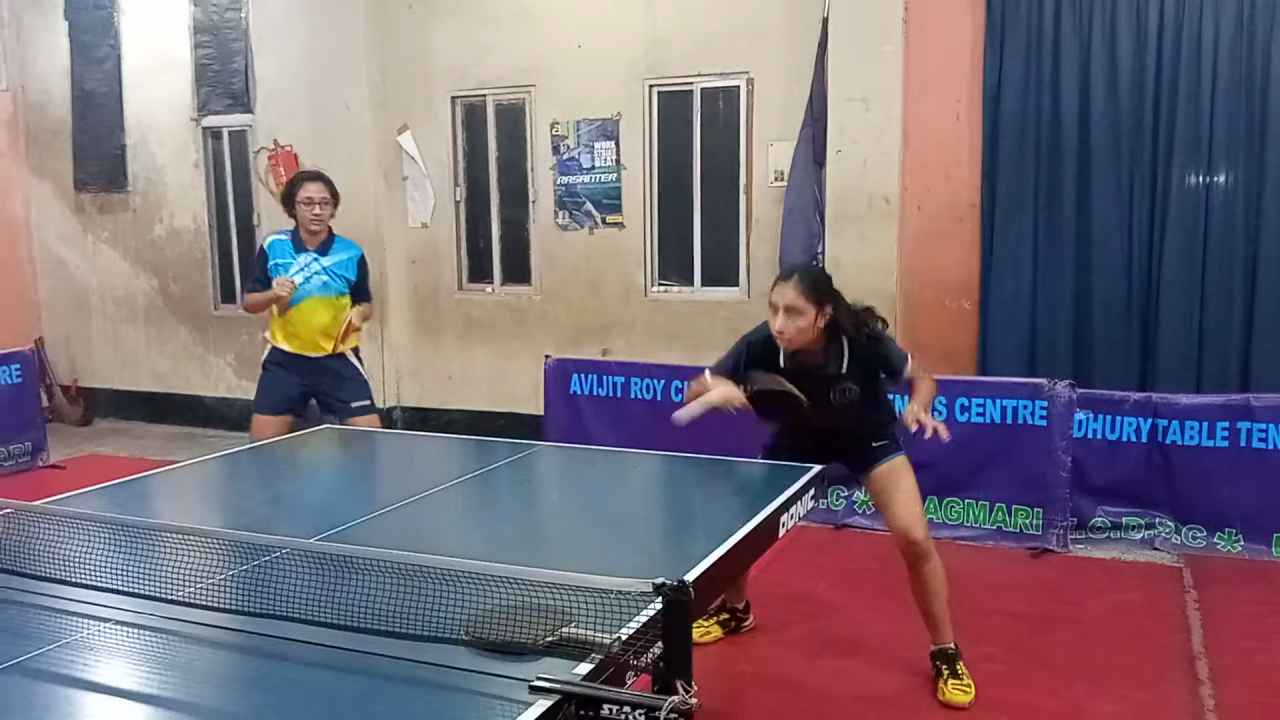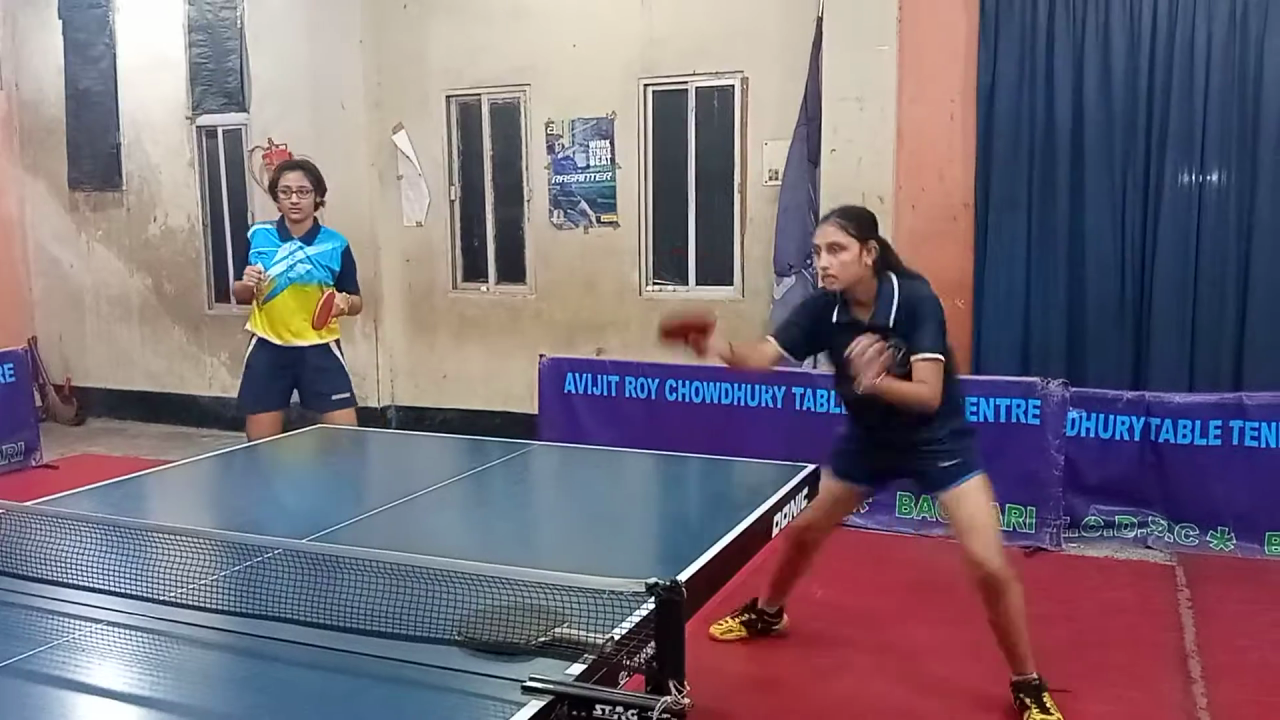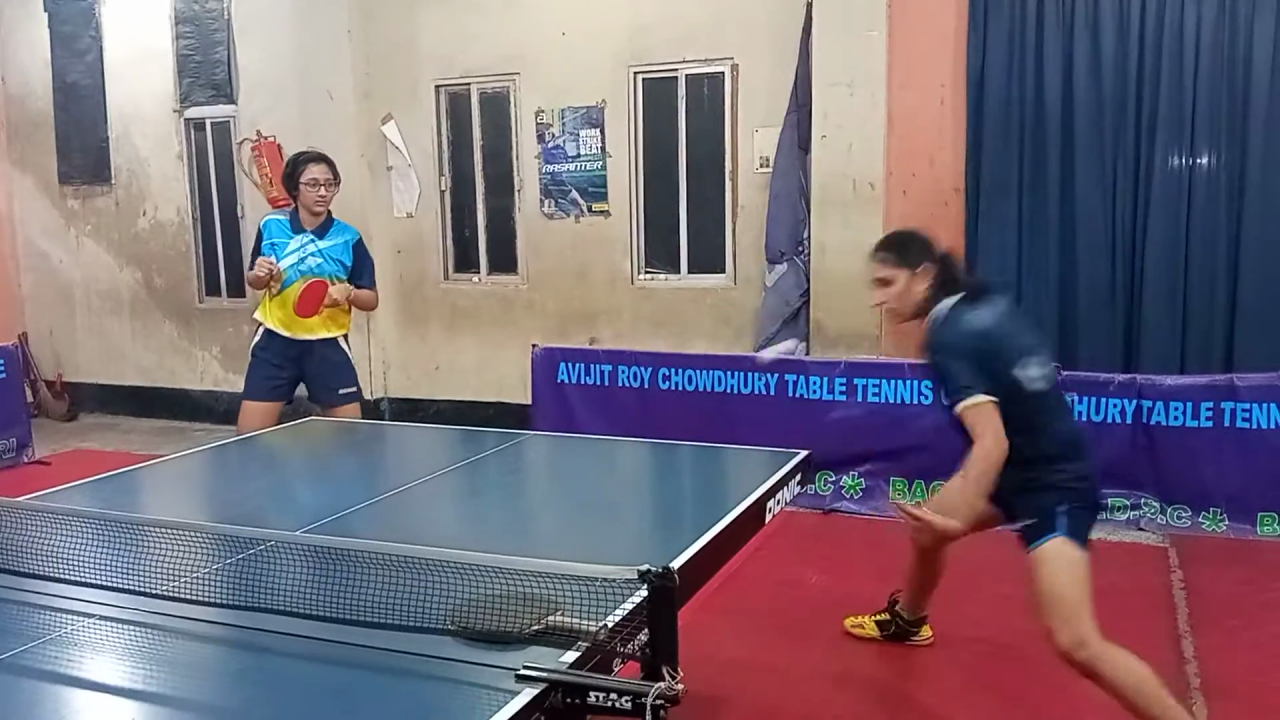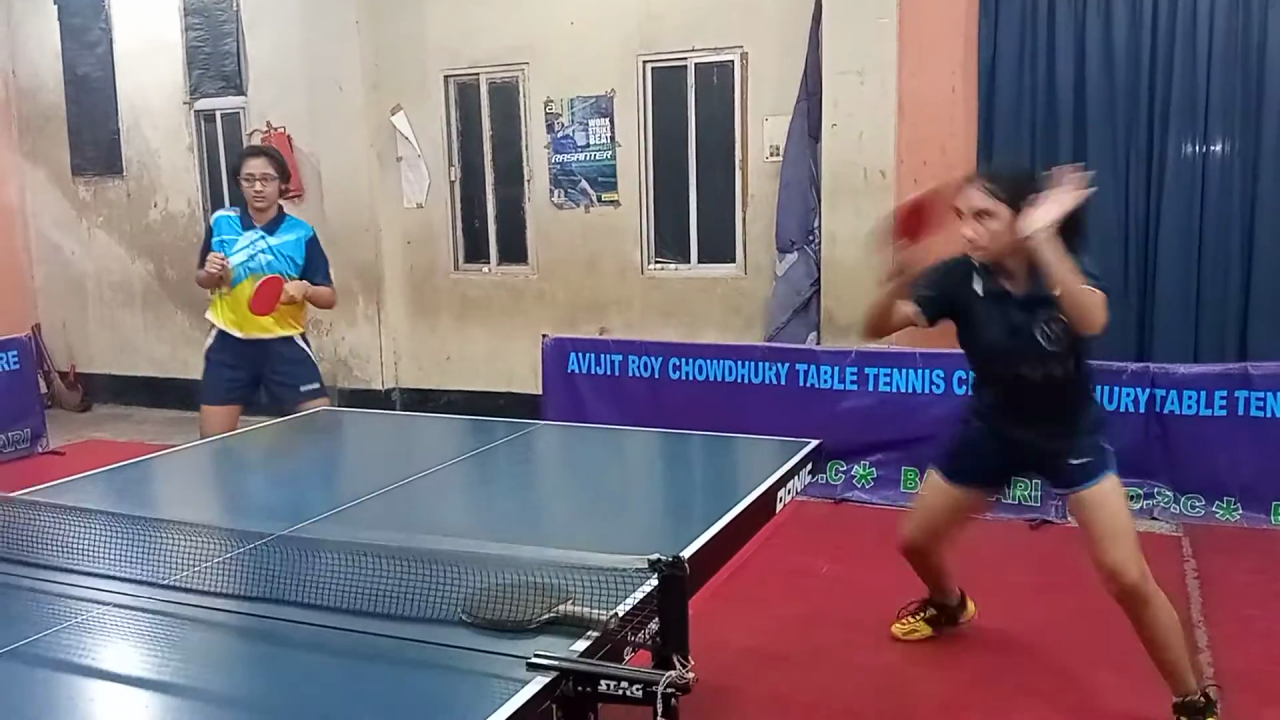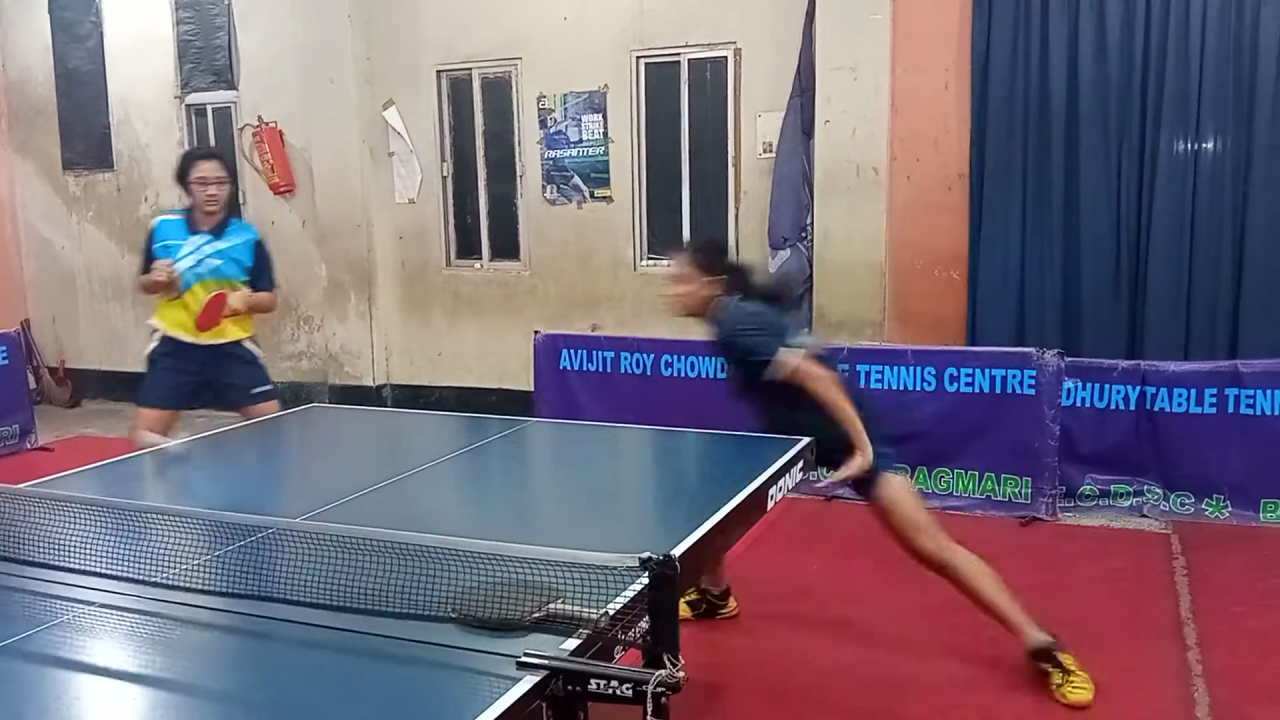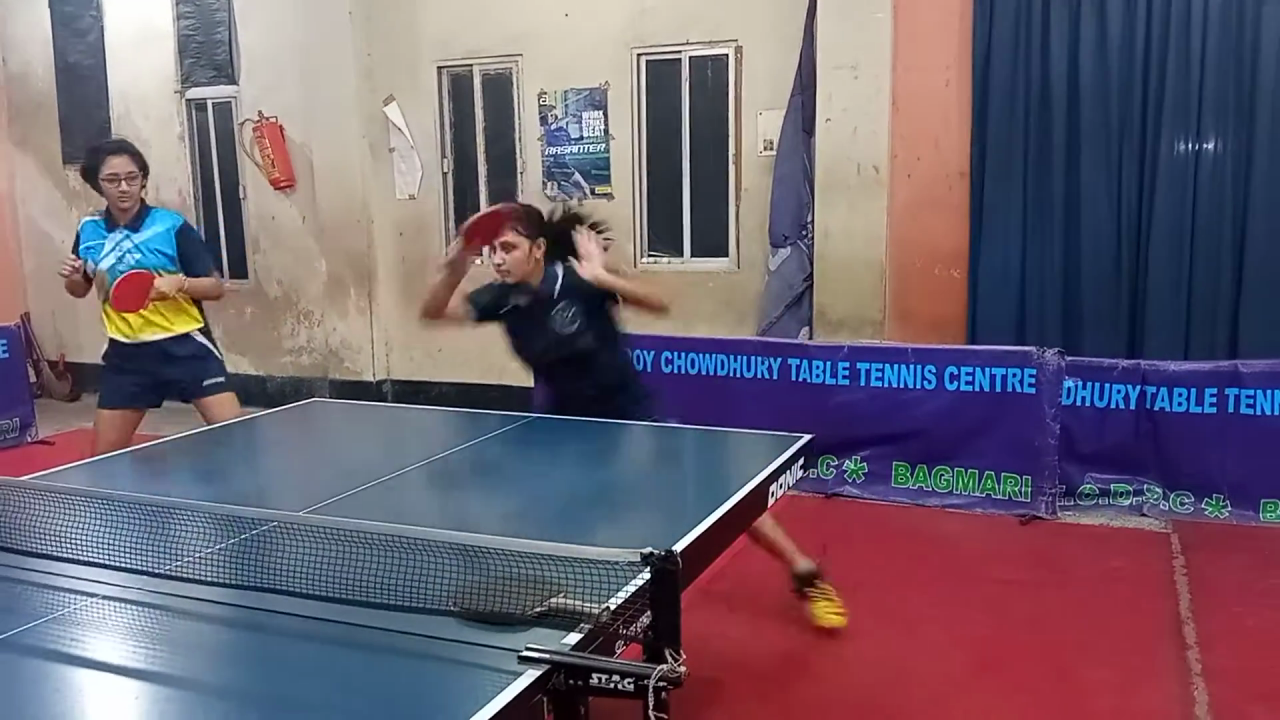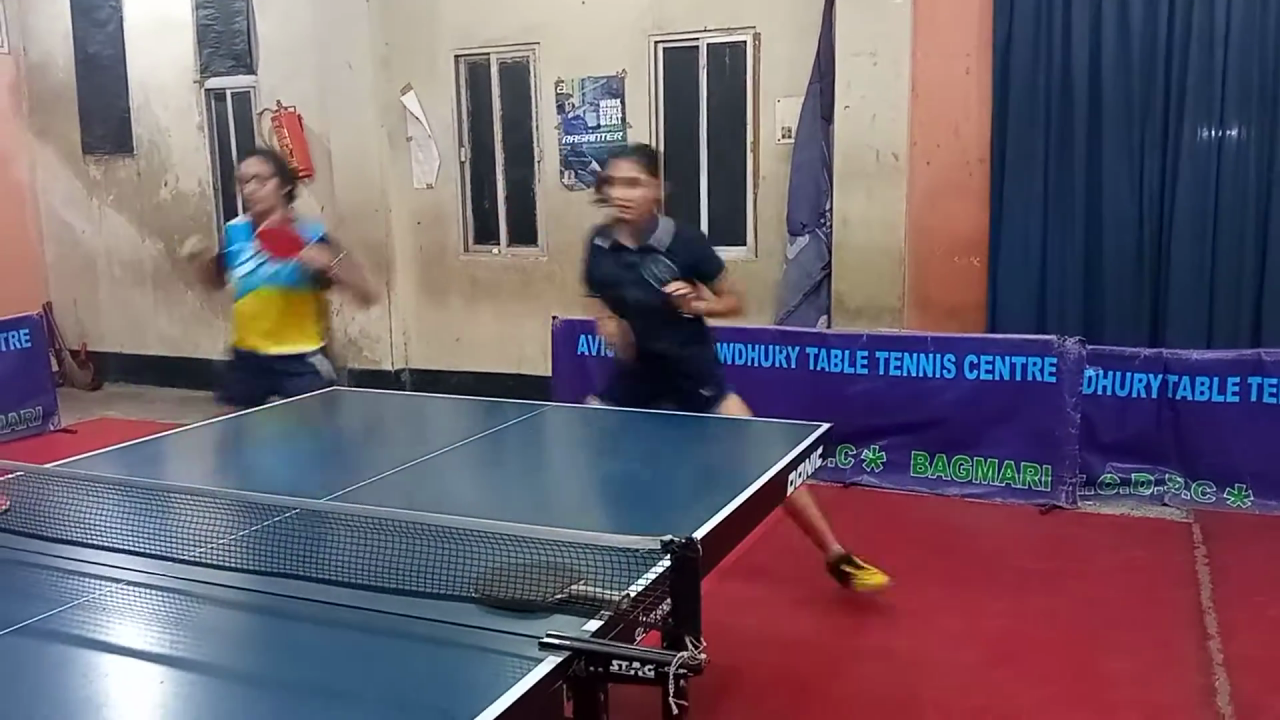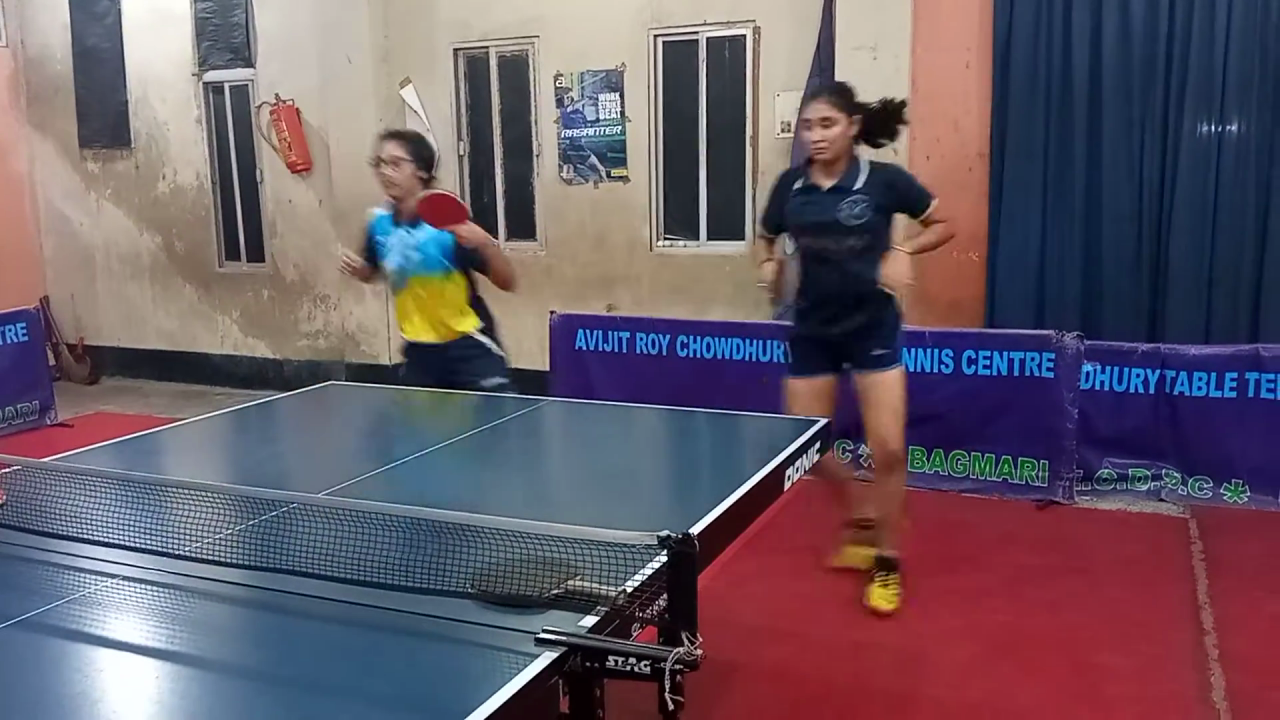
dt=0.4s
person 1, frame 1
left shoulder: (866, 342)
right shoulder: (760, 345)
left elbow: (922, 379)
right elbow: (695, 390)
left wrist: (918, 407)
right wrist: (716, 390)
left hip: (870, 440)
right hip: (797, 440)
left knee: (914, 539)
left ankle: (945, 654)
right ankle: (734, 609)
person 1, frame 2
left shoulder: (917, 301)
right shoulder: (821, 308)
left elbow: (930, 399)
right elbow: (760, 360)
left wrist: (876, 382)
right wrist: (718, 347)
left hip: (937, 441)
right hip: (866, 439)
left knee: (989, 566)
right knee: (801, 531)
right ankle: (767, 612)
person 1, frame 3
left shoulder: (952, 339)
right shoulder: (983, 307)
left elbow: (991, 442)
left wrist: (958, 517)
left hip: (1052, 486)
right hip: (1016, 467)
left knee: (1078, 646)
right knee: (922, 531)
right ankle: (909, 619)
person 1, frame 4
left shoulder: (1064, 265)
right shoulder: (958, 279)
left elbow: (1091, 321)
right elbow: (877, 327)
left wrist: (1042, 236)
right wrist: (901, 270)
left hip: (1070, 436)
right hip: (990, 434)
left knee: (1129, 579)
right knee: (913, 540)
right ankle: (948, 605)
person 1, frame 5
left shoulder: (738, 326)
right shoulder: (733, 321)
left elbow: (815, 376)
left wrist: (861, 447)
left hip: (842, 441)
right hip: (795, 436)
left knee: (933, 548)
left ankle: (1045, 651)
right ankle: (714, 596)
person 1, frame 6
left shoulder: (580, 284)
right shoulder: (502, 297)
left elbow: (658, 304)
right elbow: (435, 312)
left wrist: (602, 278)
right wrist: (453, 266)
left hip: (627, 409)
right hip: (566, 416)
left ankle: (806, 574)
person 1, frame 7
left shoulder: (685, 240)
right shoulder: (600, 244)
left elbow: (733, 303)
left wrist: (696, 305)
right wrist: (606, 323)
left hip: (695, 376)
right hip: (634, 378)
left ankle: (839, 559)
person 1, frame 8
left shoulder: (885, 180)
right shoulder: (789, 186)
left elbow: (942, 225)
right elbow: (766, 239)
left wrist: (903, 251)
right wrist: (770, 263)
left hip: (871, 328)
right hip: (811, 330)
left knee: (888, 448)
left ankle: (885, 560)
right ankle: (862, 525)
person 2, frame 1
left shoulder: (351, 253)
right shoulder: (273, 247)
left elbow: (365, 304)
right elbow: (249, 303)
left wrist: (358, 314)
right wrist: (272, 295)
left hip: (338, 361)
right hip: (286, 360)
person 2, frame 2
left shoulder: (335, 245)
right shoulder: (258, 236)
left elbow: (357, 302)
right elbow: (238, 294)
left wrist: (345, 302)
right wrist: (246, 284)
left hip: (320, 351)
right hip: (268, 350)
person 2, frame 3
left shoulder: (348, 238)
right shoulder: (270, 226)
left elbow: (371, 300)
right elbow: (253, 282)
left wrist: (348, 292)
right wrist: (258, 275)
left hip: (327, 345)
right hip: (275, 342)
right knee: (249, 436)
person 2, frame 4
left shoulder: (301, 235)
right shoulder: (221, 223)
left elbow: (329, 298)
right elbow: (203, 282)
left wrist: (304, 289)
right wrist: (210, 274)
left hip: (284, 344)
right hip: (230, 344)
person 2, frame 5
left shoulder: (247, 238)
right shoulder: (163, 229)
left elbow: (269, 299)
right elbow: (145, 285)
left wrist: (248, 299)
right wrist: (156, 279)
left hip: (232, 349)
right hip: (175, 349)
right knee: (142, 446)
person 2, frame 6
left shoulder: (172, 226)
right shoulder: (88, 230)
left elbow: (215, 287)
right elbow: (80, 290)
left wrist: (179, 283)
right wrist: (71, 277)
left hip: (183, 345)
right hip: (127, 351)
right knee: (103, 452)
person 2, frame 7
left shoulder: (310, 237)
right shoulder: (234, 232)
left elbow: (367, 295)
right elbow: (216, 280)
left wrist: (331, 263)
right wrist: (201, 261)
left hip: (300, 359)
right hip: (248, 355)
person 2, frame 8
left shoulder: (450, 222)
right shoulder: (379, 222)
left elbow: (508, 283)
right elbow: (371, 272)
left wrist: (485, 243)
right wrist: (355, 266)
left hip: (468, 344)
right hip: (420, 348)
